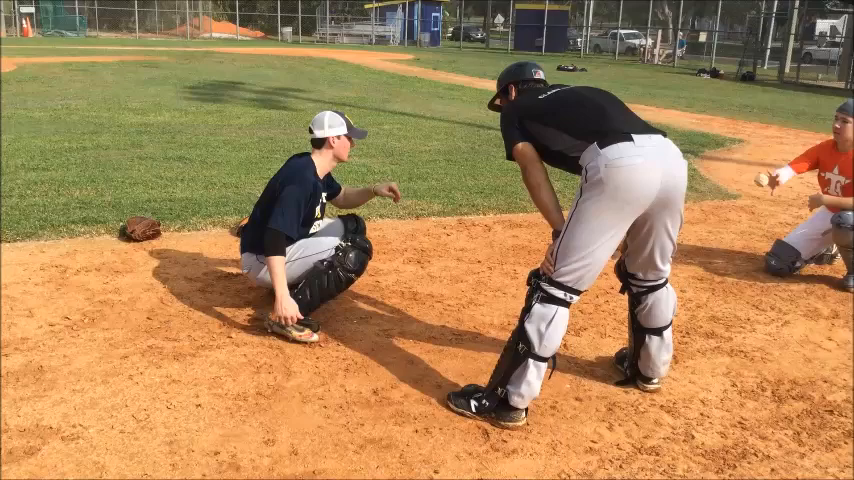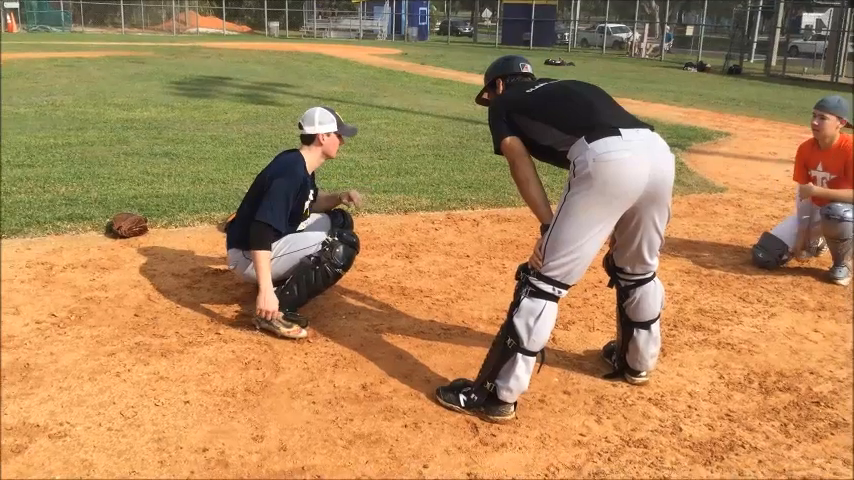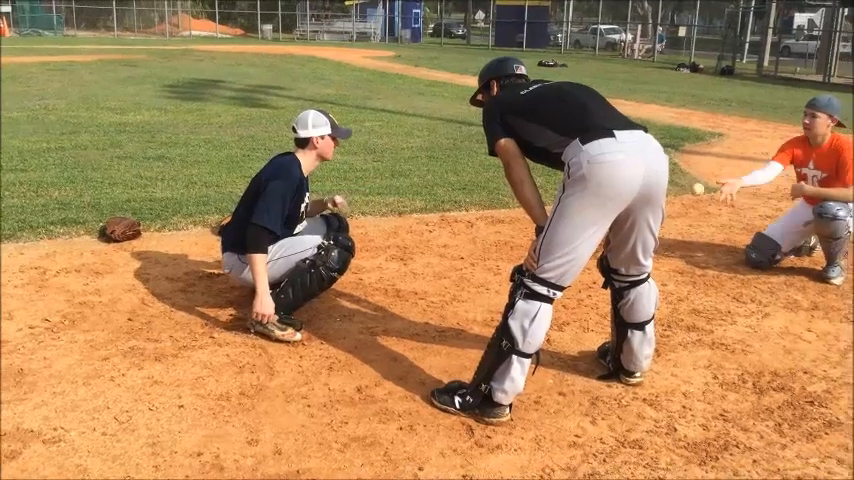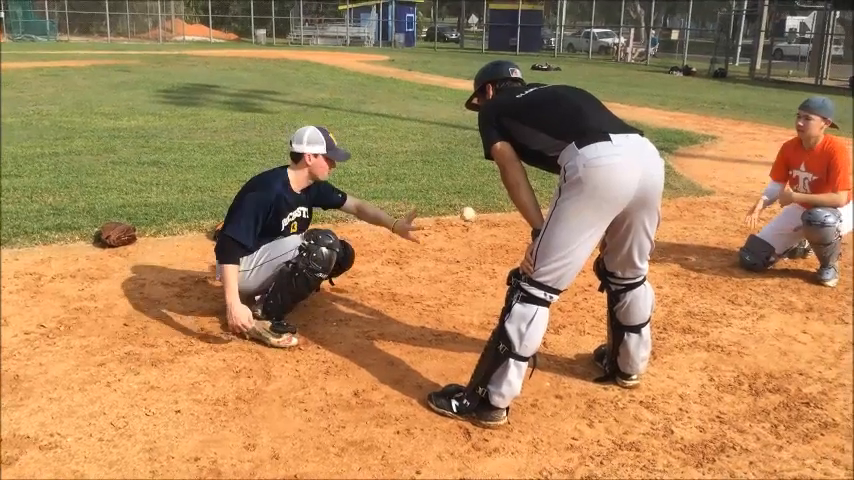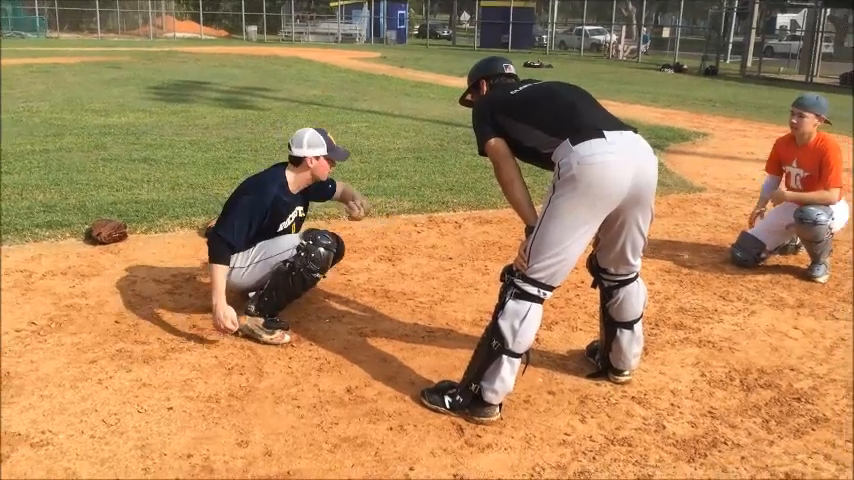
dt=0.4s
person 1, frame 1
left shoulder: (516, 109)
right shoulder: (581, 95)
left elbow: (533, 168)
left wrist: (561, 232)
left hip: (621, 166)
right hip: (671, 158)
left knee: (556, 285)
right knee: (650, 274)
left ankle: (508, 399)
right ankle: (649, 368)
person 1, frame 2
left shoulder: (504, 104)
right shoulder: (569, 89)
left elbow: (521, 163)
left wrist: (549, 227)
left hip: (609, 161)
right hip: (658, 153)
left knee: (545, 279)
right knee: (638, 268)
left ankle: (496, 394)
right ankle: (637, 361)
person 1, frame 3
left shoulder: (497, 105)
right shoulder: (563, 90)
left elbow: (515, 165)
left wrist: (544, 228)
left hip: (603, 162)
right hip: (652, 154)
left knee: (538, 282)
right knee: (632, 269)
left ankle: (492, 396)
right ankle: (631, 361)
person 1, frame 4
left shoulder: (493, 109)
right shoulder: (559, 94)
left elbow: (511, 168)
left wrist: (540, 231)
left hip: (599, 166)
right hip: (647, 158)
left knee: (535, 285)
right knee: (628, 272)
left ankle: (488, 399)
right ankle: (628, 364)
person 1, frame 5
left shoulder: (487, 105)
right shoulder: (552, 90)
left elbow: (505, 165)
left wrist: (534, 229)
right wrist: (594, 223)
left hip: (592, 162)
right hip: (641, 155)
left knee: (528, 282)
right knee: (621, 268)
left ankle: (481, 395)
right ankle: (620, 360)
person 2, frame 1
left shoulder: (317, 170)
right shoulder: (302, 177)
left elbow: (341, 199)
right elbow: (274, 239)
left wrist: (373, 190)
right wrist: (282, 297)
left hip: (288, 245)
right hip: (264, 260)
left knee: (353, 226)
right knee: (358, 249)
left ankle: (300, 284)
right ankle: (285, 317)
person 2, frame 2
left shoulder: (303, 167)
right shoulder: (291, 172)
left elbow: (311, 205)
right elbow: (260, 233)
left wrist: (339, 197)
right wrist: (265, 291)
left hip: (274, 241)
right hip: (250, 256)
left knee: (340, 220)
right knee: (344, 244)
left ankle: (283, 281)
right ankle: (276, 310)
person 2, frame 3
left shoulder: (296, 168)
right shoulder: (287, 175)
left elbow: (298, 211)
right elbow: (257, 236)
left wrist: (325, 204)
right wrist: (262, 294)
right hip: (245, 259)
left knee: (336, 225)
right knee: (340, 248)
left ankle: (280, 285)
right ankle: (271, 314)
person 2, frame 4
left shoulder: (313, 184)
right shoulder: (267, 190)
left elbow: (355, 205)
right elbow: (228, 247)
left wrist: (395, 224)
right wrist: (233, 303)
left hip: (267, 261)
right hip: (244, 267)
left knee: (341, 254)
right knee: (324, 246)
left ankle: (276, 290)
right ankle: (263, 318)
person 2, frame 5
left shoulder: (302, 181)
right shoulder: (267, 191)
left elbow: (343, 189)
right elbow: (220, 247)
left wrist: (356, 200)
right wrist: (219, 303)
left hip: (252, 257)
right hip: (236, 264)
left knee: (333, 246)
right knee: (319, 248)
left ankle: (265, 287)
right ankle: (257, 315)
person 3, frame 1
right shoulder: (823, 149)
right elbow: (790, 170)
left wrist: (825, 199)
right wrist: (775, 178)
right hip: (829, 214)
right knee: (776, 264)
right ankle: (828, 250)
person 3, frame 2
right shoulder: (805, 149)
right elbow: (802, 195)
left wrist: (816, 191)
right wrist: (802, 235)
right hip: (816, 208)
left knee: (837, 213)
right knee: (763, 256)
right ankle: (815, 243)
person 3, frame 3
right shoulder: (795, 145)
right elbow: (769, 171)
left wrist: (808, 190)
right wrist: (738, 182)
right hip: (808, 206)
left knee: (828, 212)
right knee: (756, 257)
left ankle: (835, 263)
right ankle: (807, 243)
person 3, frame 4
left shoulder: (836, 150)
right shoulder: (788, 148)
left elbow: (841, 198)
right elbow: (776, 187)
left wrist: (796, 197)
right wrist: (761, 203)
left hip: (837, 212)
right hip: (800, 209)
left knee: (818, 219)
right knee: (750, 259)
left ankle: (830, 264)
right ankle: (800, 245)
person 3, frame 5
left shoulder: (828, 147)
right shoulder: (782, 143)
left elbow: (832, 196)
right elbow: (772, 178)
left wrist: (787, 196)
right wrist: (760, 205)
left hip: (829, 209)
right hip: (793, 206)
left knee: (810, 217)
right knee: (742, 256)
left ankle: (821, 260)
right ankle: (791, 242)
